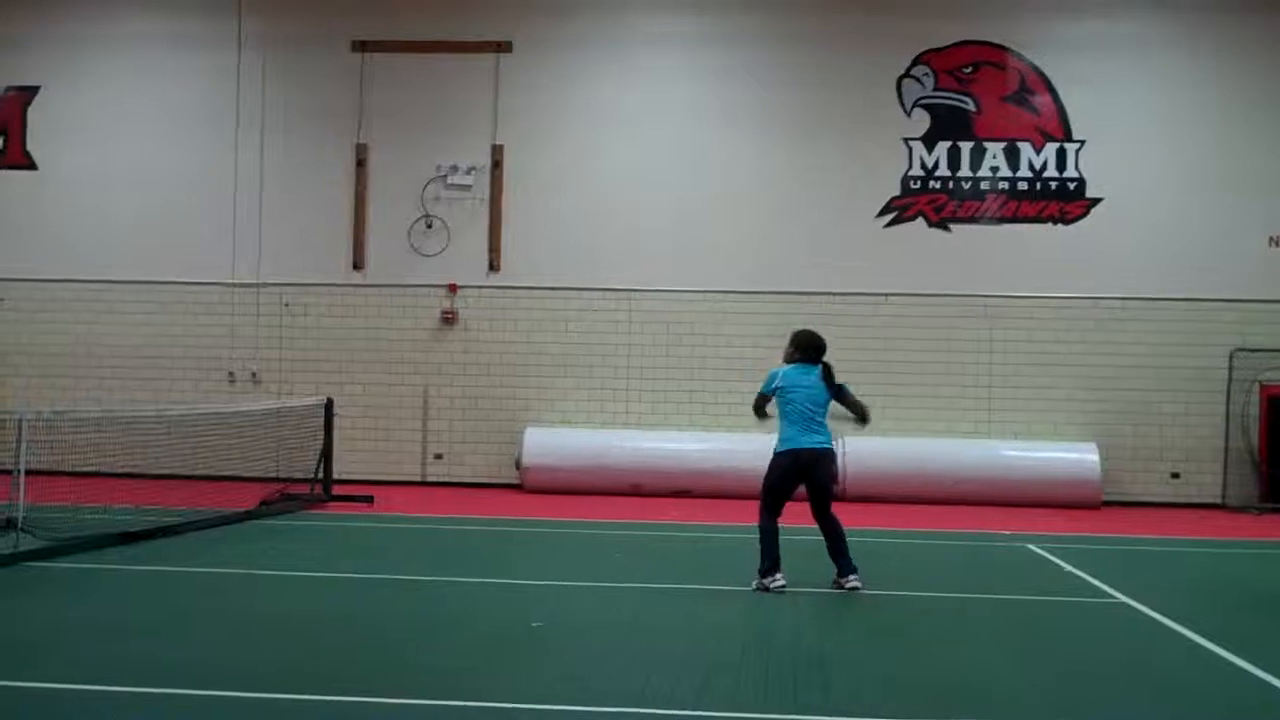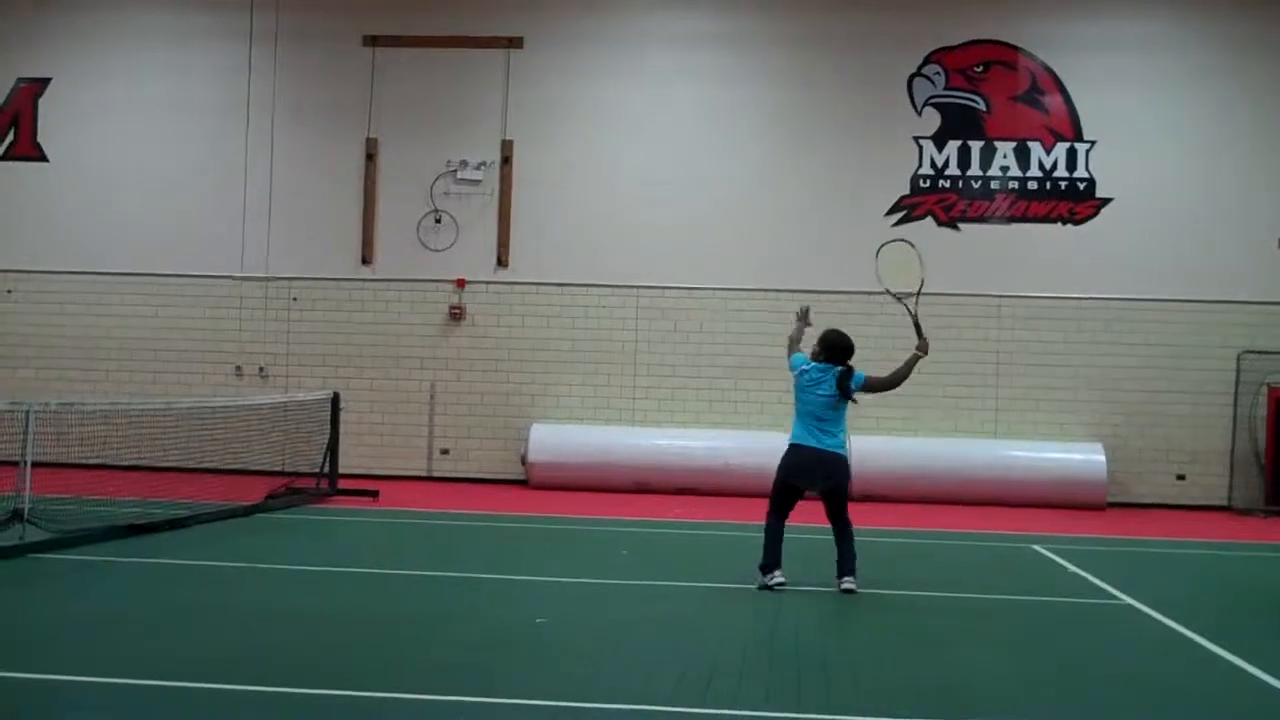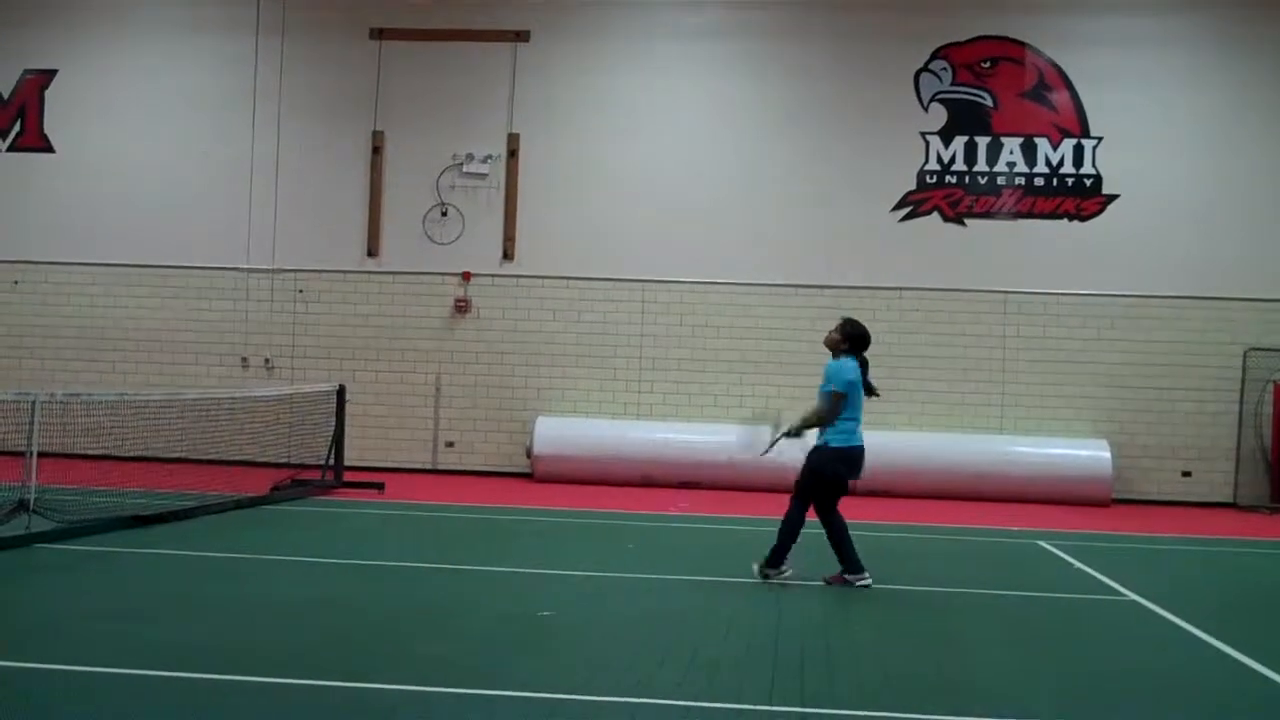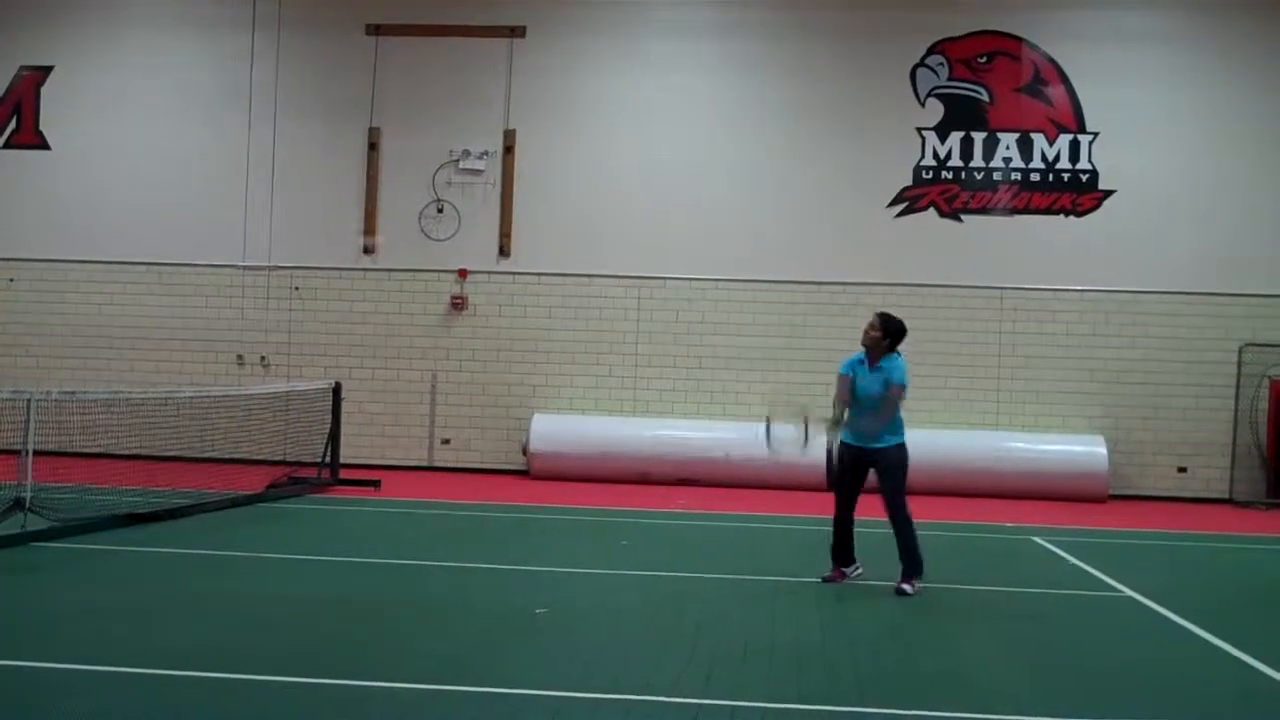
dt=0.5s
person 1, frame 1
left shoulder: (780, 375)
right shoulder: (825, 377)
left elbow: (758, 406)
right elbow: (860, 410)
left wrist: (762, 415)
right wrist: (862, 418)
left hip: (790, 454)
right hip: (822, 455)
left knee: (768, 513)
right knee: (824, 514)
left ankle: (771, 574)
right ankle: (848, 573)
person 1, frame 2
left shoulder: (802, 369)
right shoulder: (848, 379)
left elbow: (792, 344)
right elbow: (891, 382)
left wrist: (800, 323)
right wrist: (917, 355)
left hip: (800, 455)
right hip: (834, 460)
left knee: (777, 513)
right knee: (840, 519)
left ankle: (771, 571)
right ankle: (847, 575)
person 1, frame 3
left shoulder: (841, 370)
right shoulder: (848, 369)
left elbow: (827, 414)
left wrist: (799, 427)
right wrist: (803, 423)
left hip: (835, 448)
right hip: (846, 449)
left knee: (800, 502)
right knee: (825, 507)
left ankle: (776, 564)
right ankle: (854, 570)
person 1, frame 4
left shoulder: (896, 367)
right shoulder: (852, 363)
left elbow: (893, 403)
right elbow: (842, 395)
left wrist: (873, 424)
right wrist: (838, 415)
left hip: (889, 446)
right hip: (853, 444)
left knee: (896, 507)
right knee: (843, 506)
left ankle: (911, 574)
right ankle: (845, 563)
